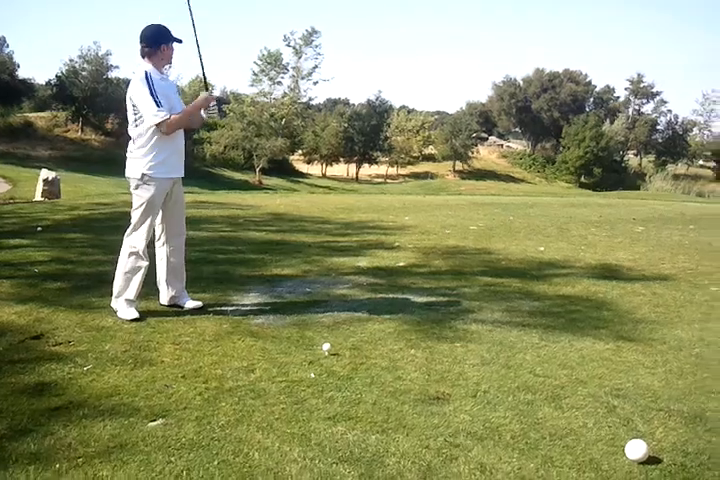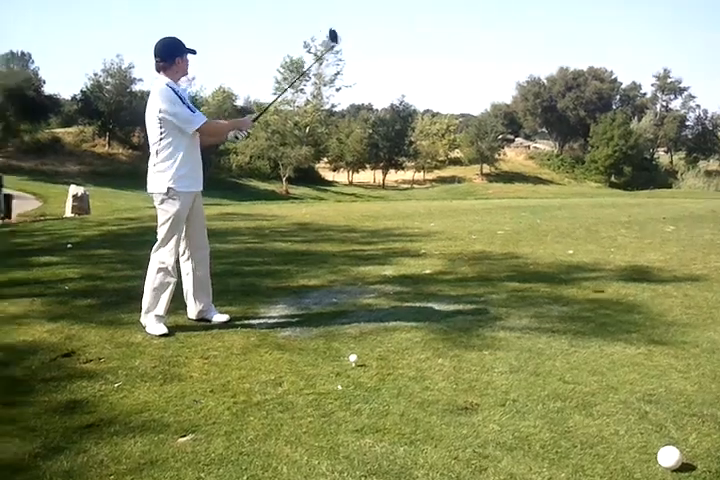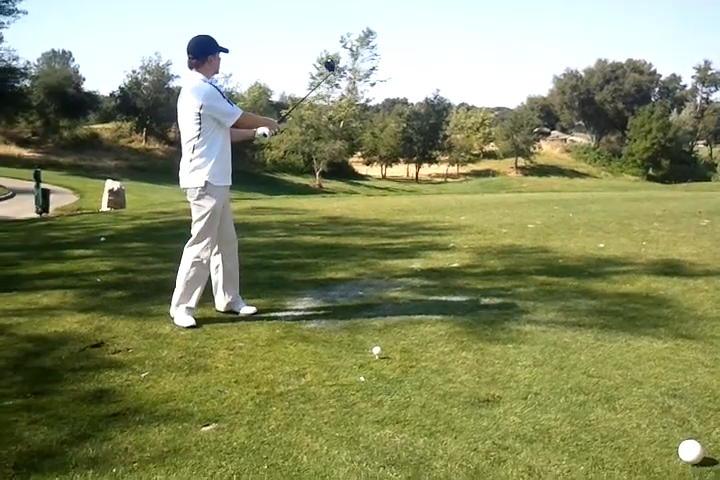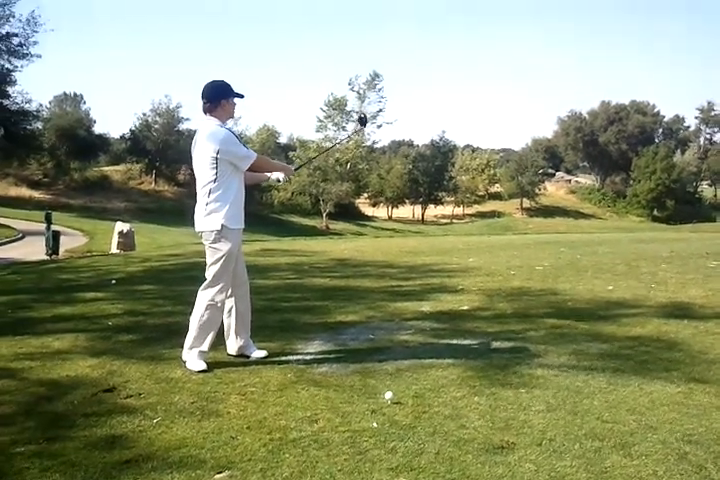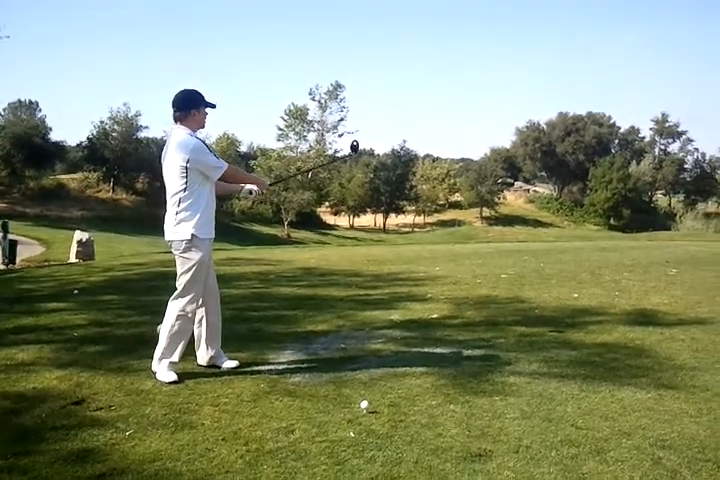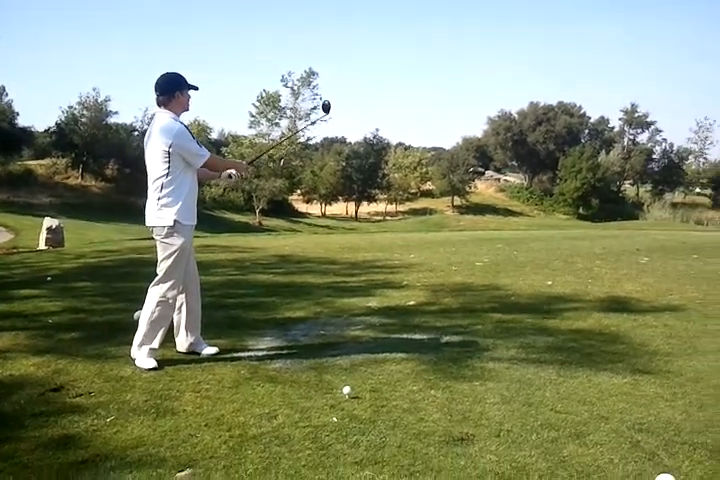
dt=0.4s
person 1, frame 1
left shoulder: (165, 82)
right shoulder: (143, 81)
left elbow: (185, 123)
right elbow: (166, 126)
left wrist: (202, 113)
right wrist: (197, 104)
left hip: (172, 172)
right hip: (149, 173)
left knee: (173, 234)
right knee: (140, 237)
left ankle: (173, 293)
right ankle: (123, 298)
person 1, frame 2
left shoulder: (173, 93)
right shoulder: (166, 94)
left elbow: (197, 136)
right elbow: (206, 127)
left wrist: (228, 133)
right wrist: (238, 123)
left hip: (189, 185)
right hip: (172, 186)
left knee: (197, 247)
right knee: (167, 251)
left ankle: (201, 306)
right ankle: (152, 315)
person 1, frame 3
left shoulder: (194, 89)
right shoulder: (204, 90)
left elbow: (224, 132)
right elbow: (241, 118)
left wrist: (256, 133)
right wrist: (268, 123)
left hip: (214, 179)
right hip: (205, 180)
left knee: (226, 241)
right knee: (202, 244)
left ankle: (228, 298)
right ankle: (181, 306)
person 1, frame 4
left shoulder: (206, 134)
right shoulder: (220, 135)
left elbow: (237, 175)
right elbow: (256, 161)
left wrist: (270, 176)
right wrist: (283, 168)
left hip: (226, 222)
right hip: (220, 224)
left knee: (237, 285)
right knee: (216, 288)
left ankle: (239, 342)
right ankle: (193, 350)
person 1, frame 5
left shoulder: (176, 143)
right shoulder: (190, 144)
left elbow: (209, 185)
right elbow: (227, 172)
left wrist: (242, 188)
right wrist: (256, 180)
left hip: (195, 232)
right hip: (189, 233)
left knee: (208, 295)
right knee: (186, 298)
left ankle: (210, 352)
right ankle: (163, 361)
person 1, frame 6
left shoulder: (160, 126)
right shoulder: (174, 129)
right elbow: (209, 162)
left wrist: (223, 173)
right wrist: (236, 165)
left hip: (177, 218)
right hip: (172, 219)
left knee: (187, 281)
right knee: (167, 284)
left ankle: (189, 338)
right ankle: (142, 348)
